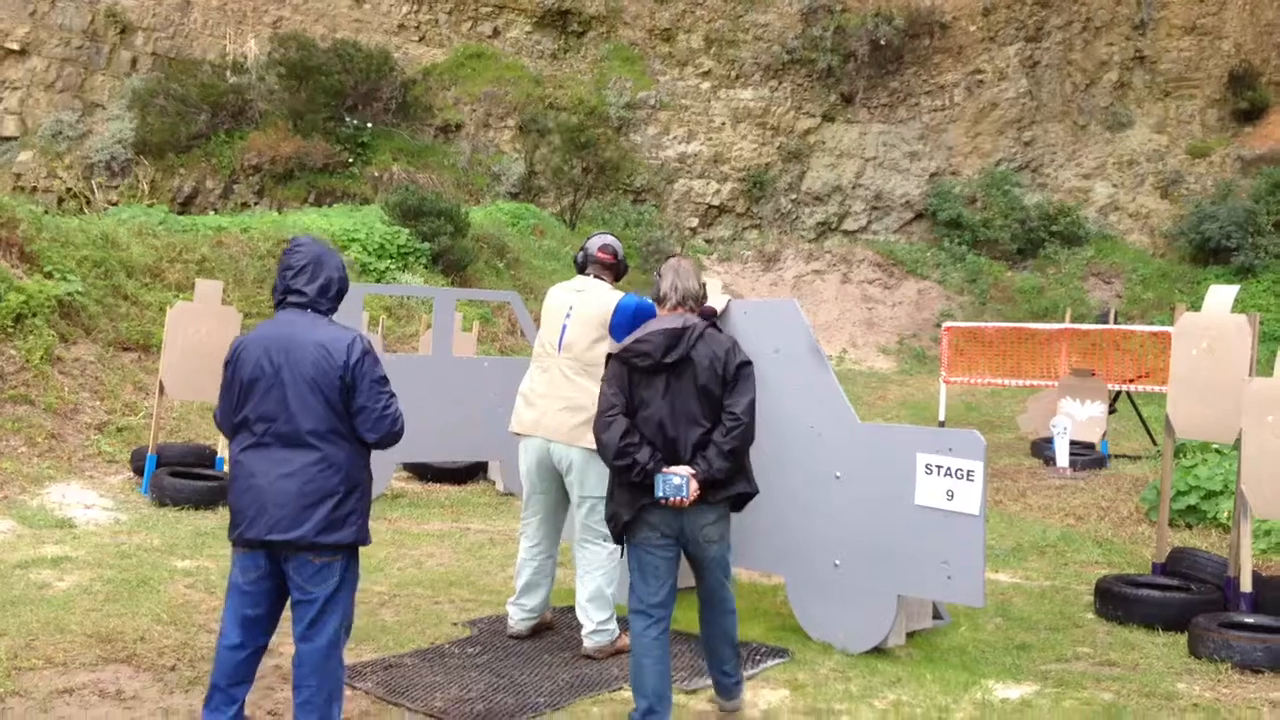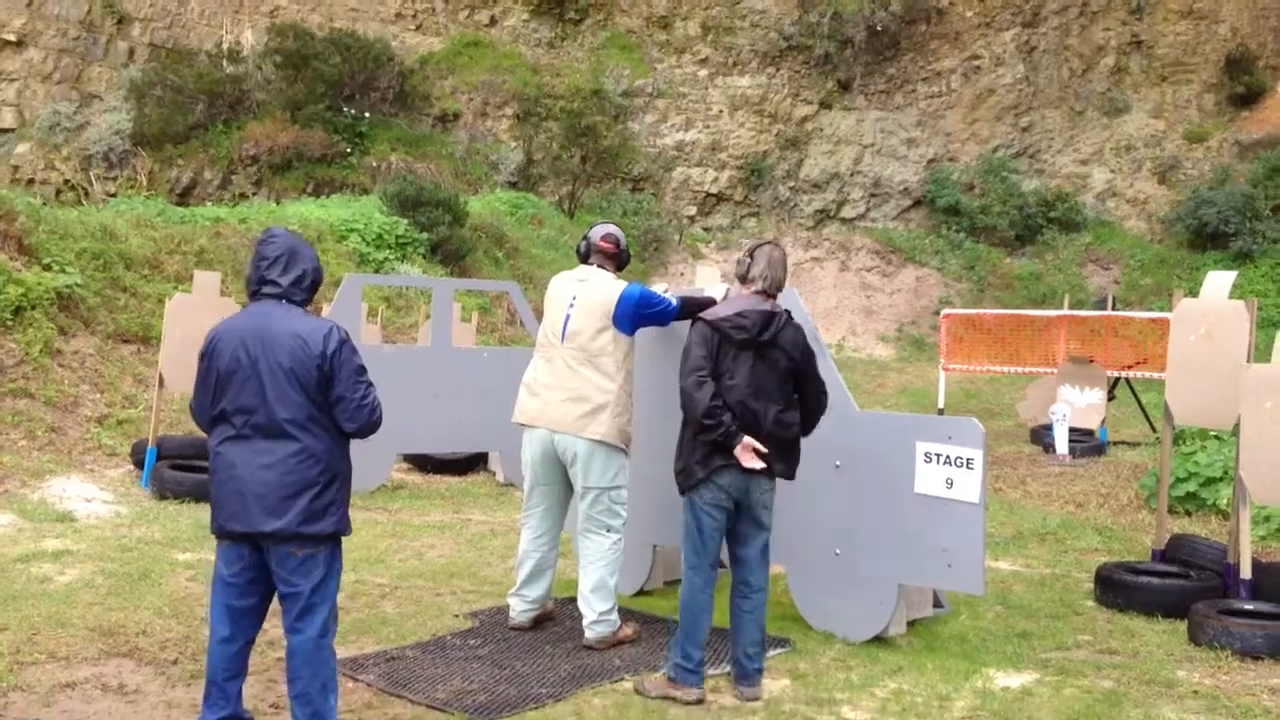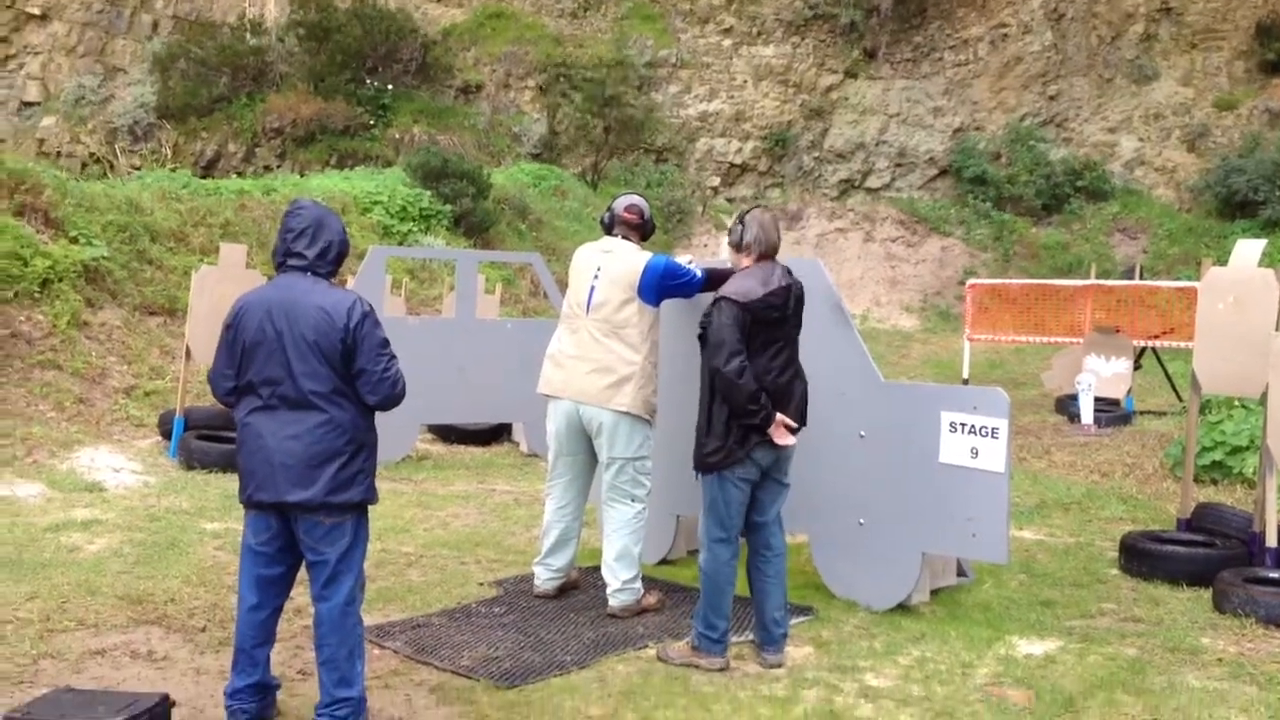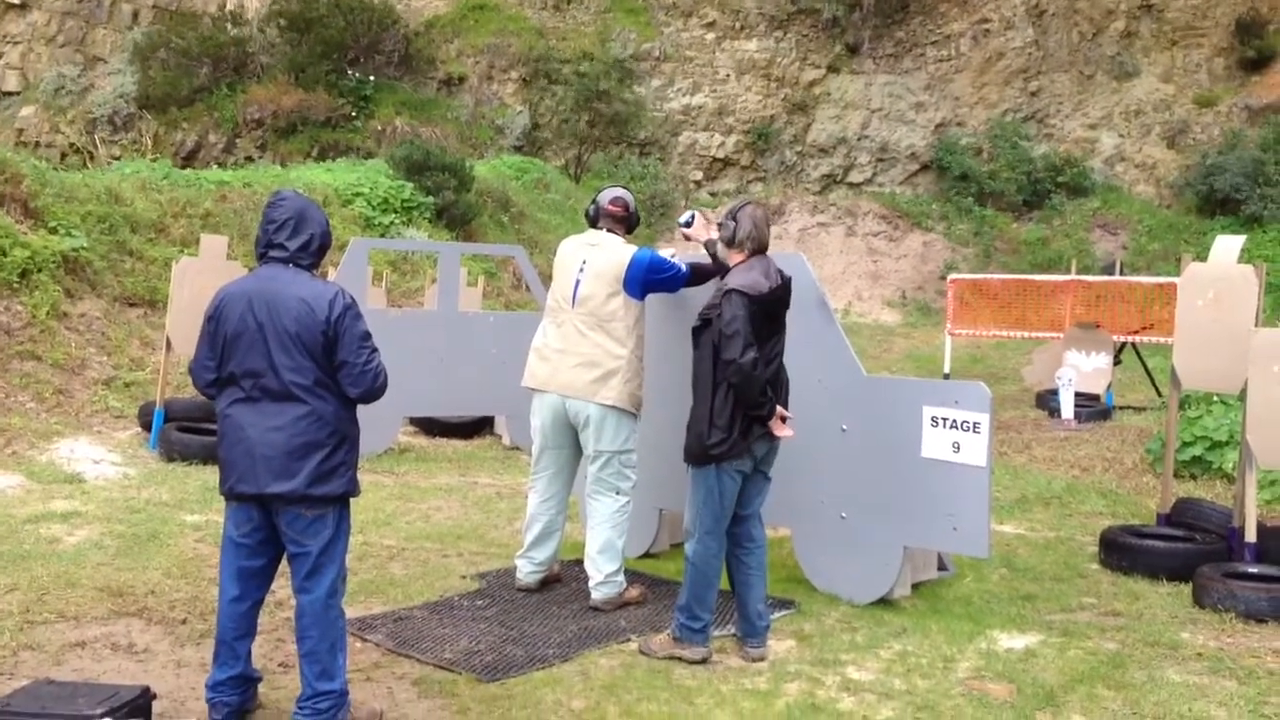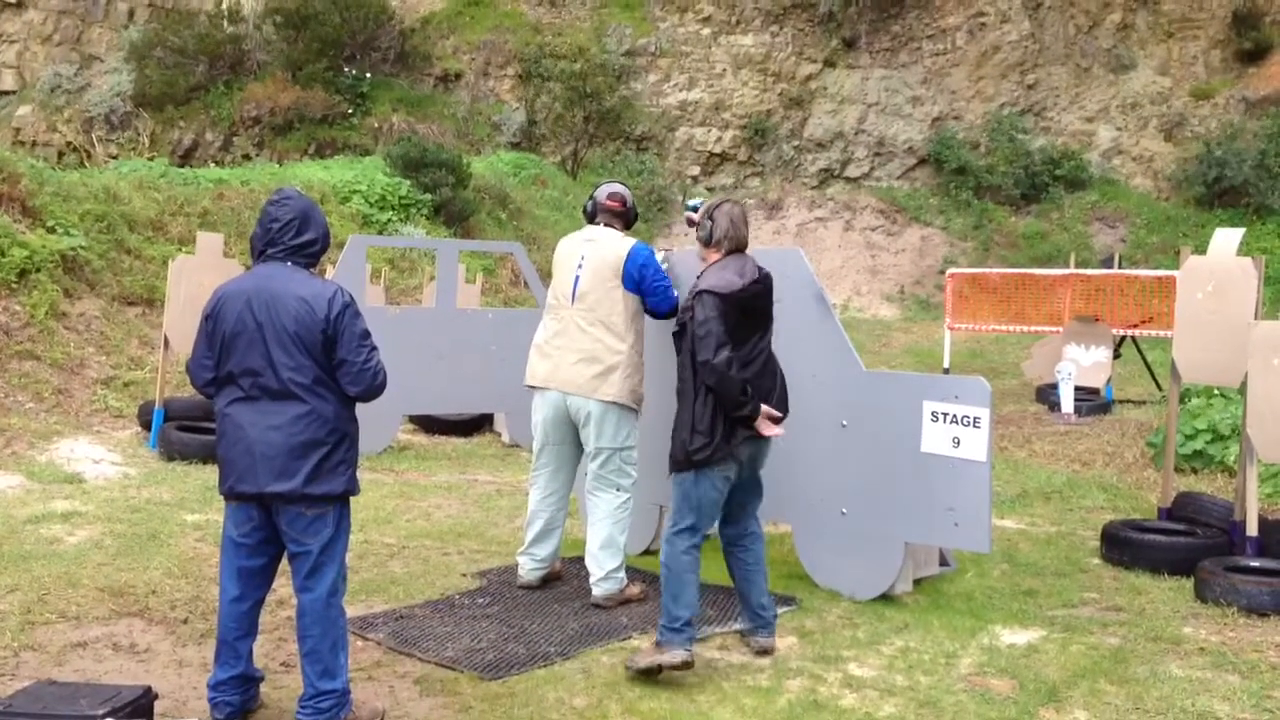
dt=1s
person 1, frame 1
left shoulder: (246, 345)
right shoulder: (349, 347)
left elbow: (227, 422)
right elbow: (384, 429)
left hip: (256, 514)
right hip: (321, 518)
left knee: (242, 629)
right knee: (319, 637)
person 1, frame 2
left shoulder: (221, 336)
right shoulder: (325, 337)
left elbow: (203, 415)
right elbow: (363, 418)
left hip: (237, 506)
right hip: (302, 509)
left knee: (231, 623)
right knee: (308, 629)
person 1, frame 3
left shoulder: (246, 307)
right shoulder: (348, 309)
left elbow: (223, 387)
right elbow: (386, 392)
right wrist: (343, 388)
left hip: (264, 477)
right hip: (329, 479)
left knee: (258, 593)
right knee: (336, 599)
person 1, frame 4
left shoulder: (228, 298)
right shoulder: (330, 301)
left elbow: (203, 377)
right elbow: (367, 384)
right wrist: (324, 380)
left hip: (245, 469)
right hip: (311, 472)
left knee: (239, 584)
right knee: (317, 590)
person 1, frame 5
left shoulder: (225, 297)
right shoulder: (329, 299)
left elbow: (201, 376)
right elbow: (367, 382)
right wrist: (323, 378)
left hip: (245, 468)
right hip: (311, 471)
left knee: (240, 585)
right knee: (318, 589)
person 2, frame 1
left shoulder: (627, 354)
right shoulder: (725, 349)
left elbow: (609, 427)
right elbow: (739, 422)
left wrist: (652, 471)
right wrist: (702, 474)
left hip: (649, 504)
right hip: (707, 502)
left knee: (649, 615)
right knee: (717, 600)
person 2, frame 2
left shoulder: (711, 324)
right shoulder: (792, 336)
left elbow: (695, 388)
right elbow: (813, 400)
left wrist: (730, 437)
right wrist: (783, 439)
left hip: (713, 467)
right hip: (762, 472)
left knee: (699, 572)
right knee: (752, 574)
left ankle: (686, 677)
right ankle: (748, 676)
person 2, frame 3
left shoulder: (732, 300)
right shoulder: (790, 288)
left elbow: (730, 370)
left wrist: (763, 417)
left hip: (736, 439)
right hip: (778, 436)
left knee: (720, 542)
right knee: (768, 537)
left ankle: (709, 645)
right ankle: (772, 642)
person 2, frame 4
left shoulder: (735, 294)
right shoulder: (770, 281)
left elbow: (741, 364)
left wrist: (765, 411)
left hip: (728, 432)
right hip: (760, 433)
left knee: (706, 534)
right knee: (747, 529)
left ankle: (690, 635)
right ankle: (754, 635)
person 2, frame 5
left shoulder: (708, 291)
right shoulder: (755, 279)
left elbow: (715, 364)
left wrist: (747, 411)
left hip: (716, 433)
right hip: (751, 433)
left knee: (683, 535)
right knee: (742, 526)
left ankle: (673, 639)
right ankle: (761, 627)
person 3, frame 1
left shoulder: (555, 295)
right shoulder: (619, 306)
left hip: (535, 427)
right hip: (584, 436)
left knee: (537, 528)
right knee: (596, 537)
left ankle: (524, 615)
right ankle: (600, 634)
person 3, frame 2
left shoulder: (558, 285)
right shoulder: (624, 297)
right elbow: (680, 308)
left wrist: (668, 299)
right wrist: (718, 301)
left hip: (539, 419)
right hip: (591, 427)
left knee: (539, 518)
right knee: (600, 527)
left ankle: (526, 607)
right ankle: (600, 626)
person 3, frame 3
left shoulder: (583, 256)
right shoulder: (649, 268)
right elbow: (704, 280)
left wrist: (676, 265)
left hip: (565, 389)
right hip: (616, 398)
left knee: (563, 487)
right knee: (624, 497)
left ankle: (550, 575)
right ankle: (624, 594)
person 3, frame 4
left shoulder: (567, 249)
right shoulder: (634, 261)
right elbow: (688, 275)
right wrist: (725, 264)
left hip: (550, 384)
right hip: (602, 392)
left knee: (547, 480)
right knee: (608, 489)
left ankle: (532, 568)
right ankle: (606, 586)
person 3, frame 5
left shoulder: (565, 246)
right shoulder: (634, 254)
right elbow: (666, 307)
left hip: (552, 382)
right hip: (604, 388)
left knee: (548, 478)
right knee: (609, 485)
left ankle: (534, 565)
right ankle: (607, 584)
